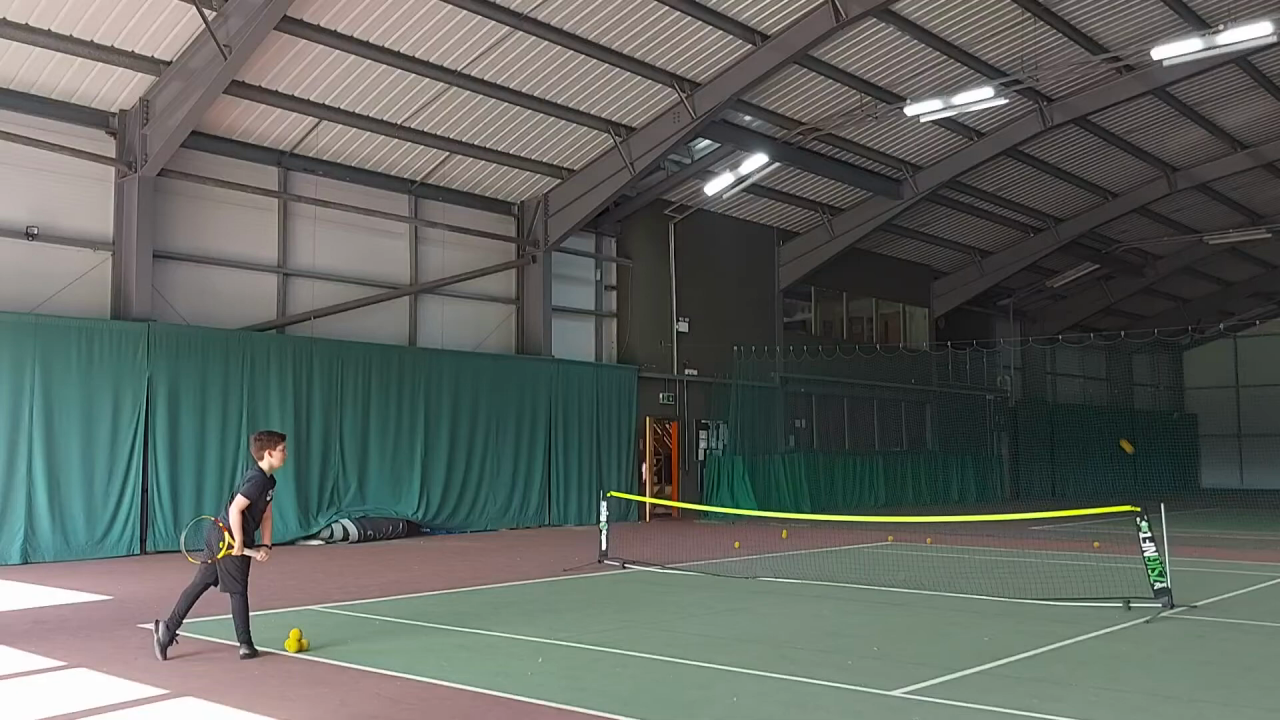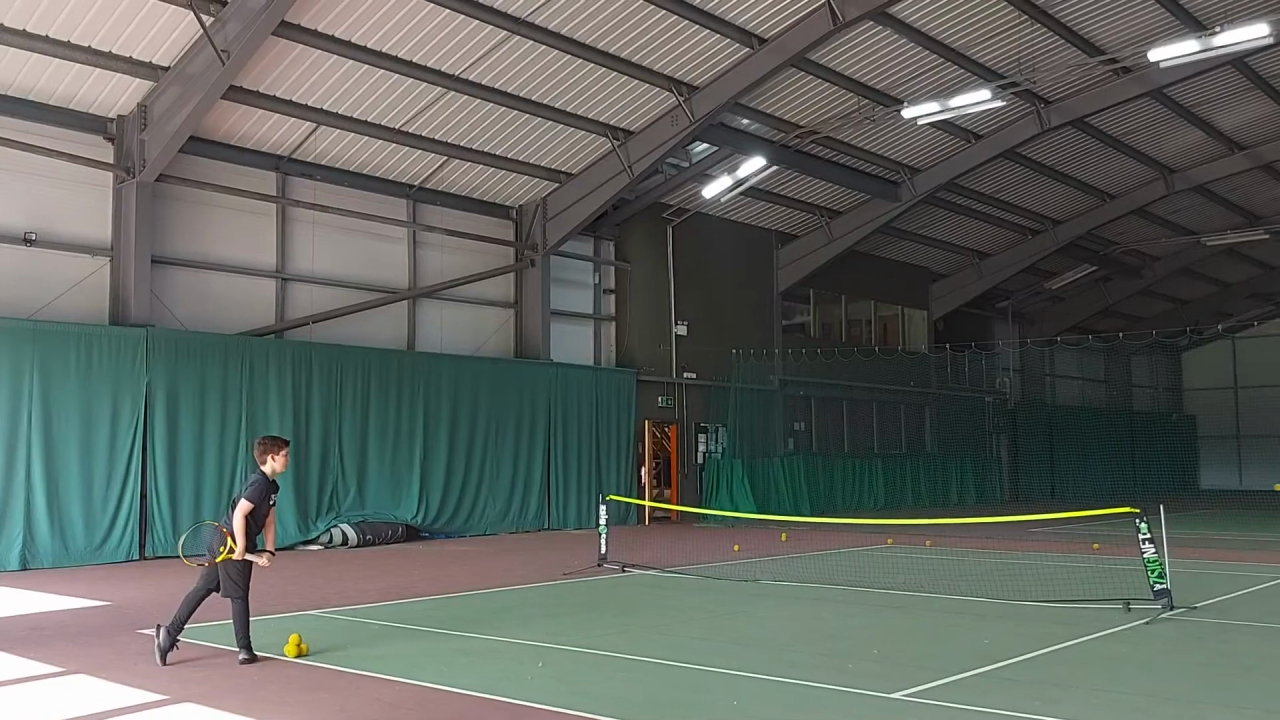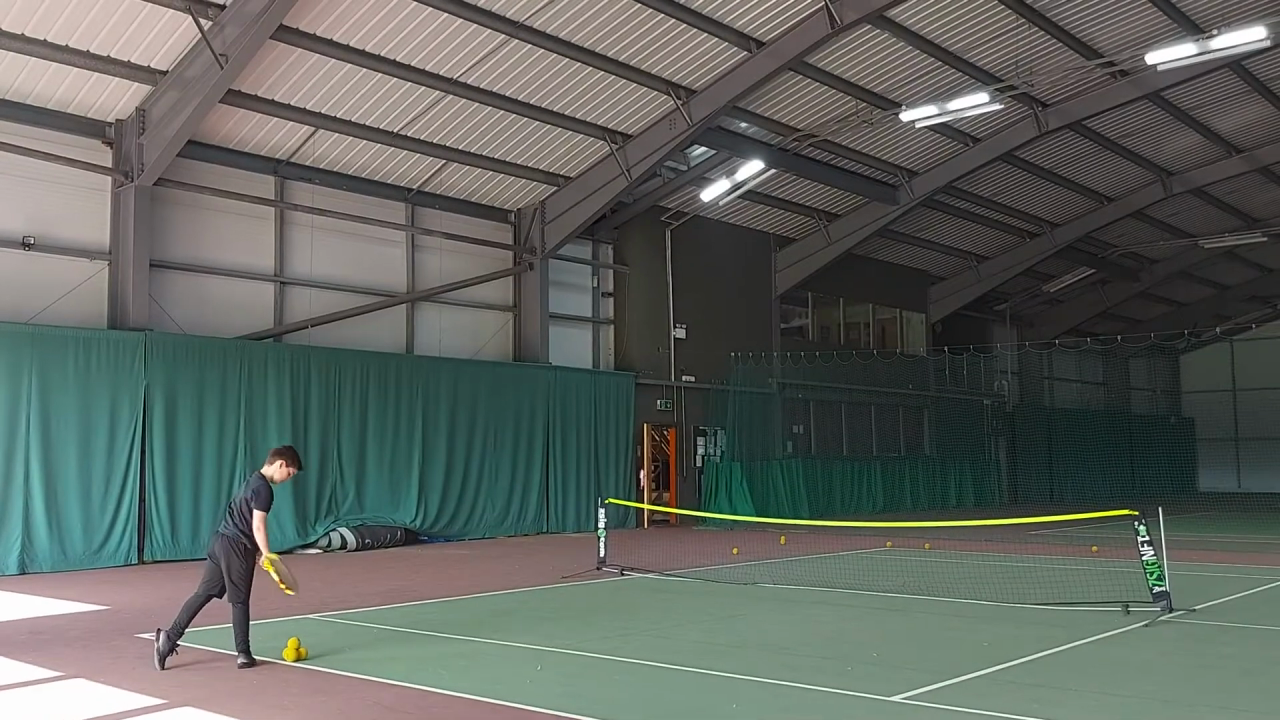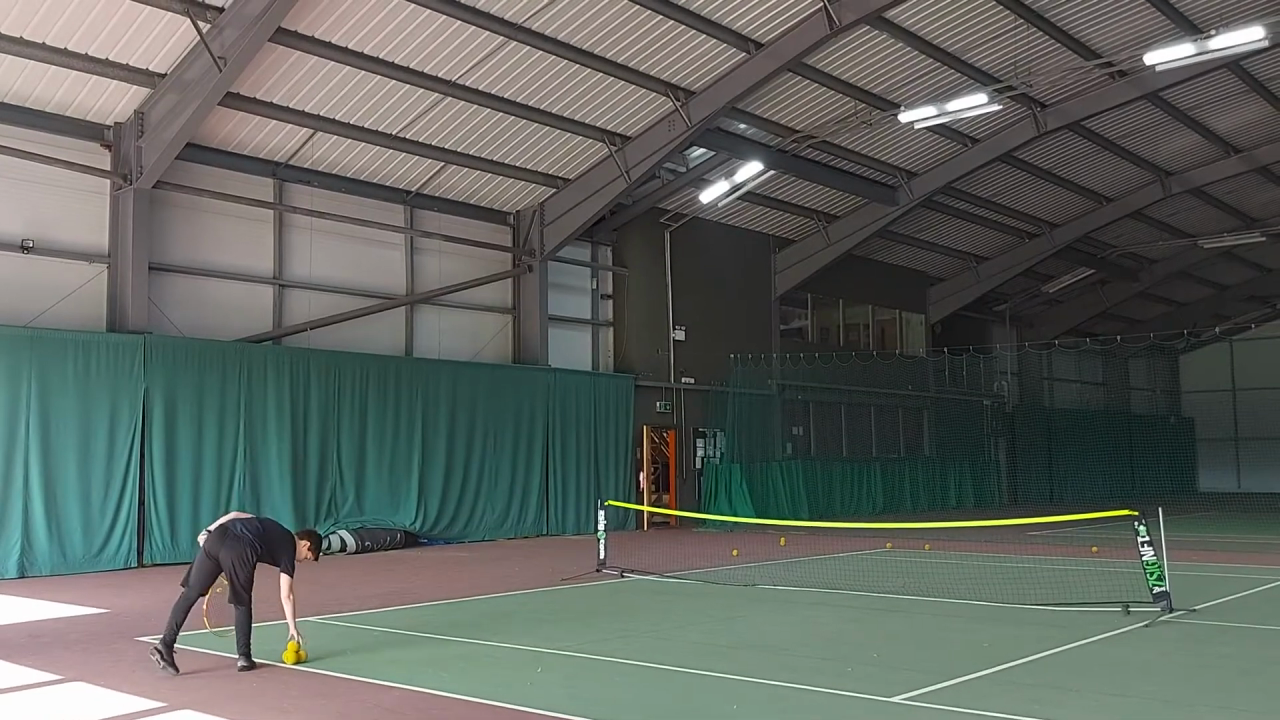
dt=0.7s
person 1, frame 1
left shoulder: (269, 481)
right shoulder: (257, 480)
left elbow: (266, 514)
right elbow: (235, 509)
left wrist: (266, 544)
right wrist: (239, 542)
right hip: (229, 538)
left knee: (199, 584)
right knee: (238, 591)
left ankle: (168, 628)
right ankle: (245, 645)
person 1, frame 2
left shoulder: (271, 485)
right shoulder: (259, 484)
left elbow: (269, 520)
right elbow: (239, 514)
left wrist: (269, 550)
right wrist: (241, 546)
right hip: (232, 543)
left knee: (202, 589)
right knee: (239, 596)
left ankle: (169, 633)
right ankle: (244, 650)
person 1, frame 3
left shoulder: (253, 481)
right shoulder: (263, 489)
right elbow: (258, 526)
left wrist: (257, 550)
right wrist: (265, 552)
left hip: (220, 540)
right hip: (236, 547)
left knee: (202, 594)
right knee: (240, 601)
left ankle: (169, 637)
right ankle: (243, 654)
person 1, frame 4
left shoulder: (273, 528)
right shoulder: (288, 551)
left elbow: (235, 515)
right elbow: (286, 595)
right wrist: (293, 628)
left hip: (218, 537)
right hip: (240, 550)
left knee: (190, 593)
right knee: (242, 603)
left ankle: (165, 644)
right ankle: (244, 657)
